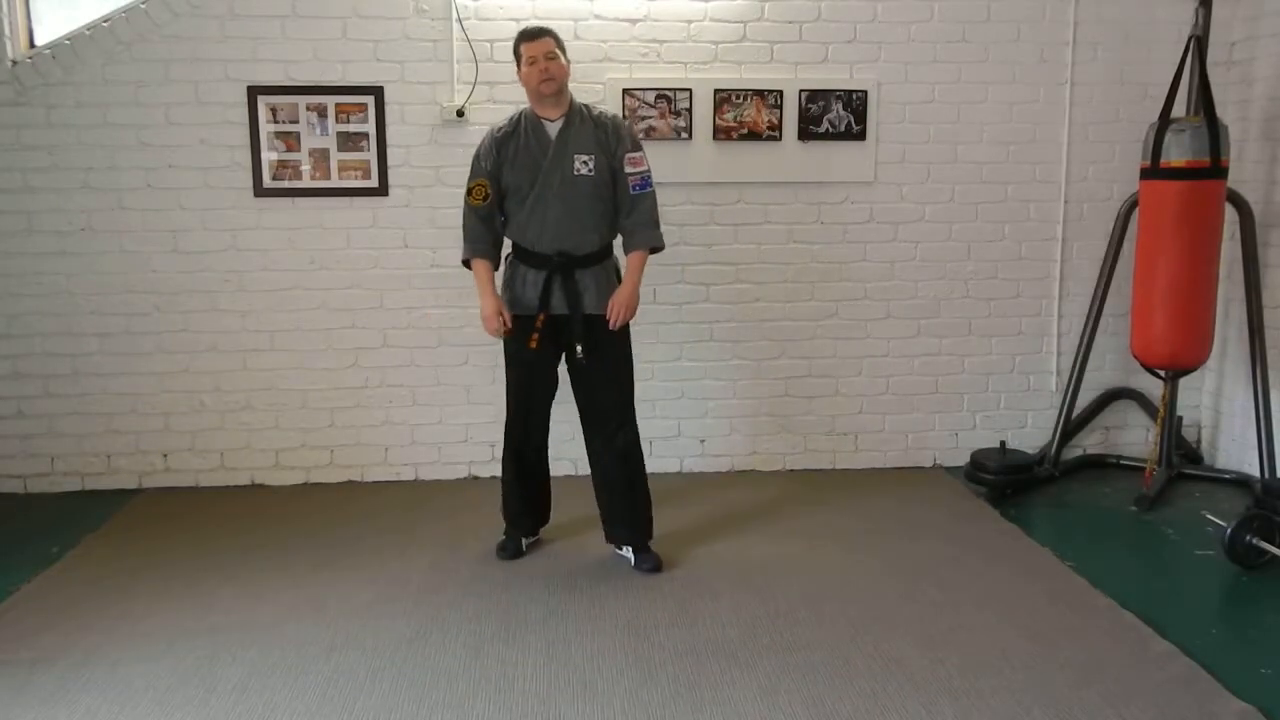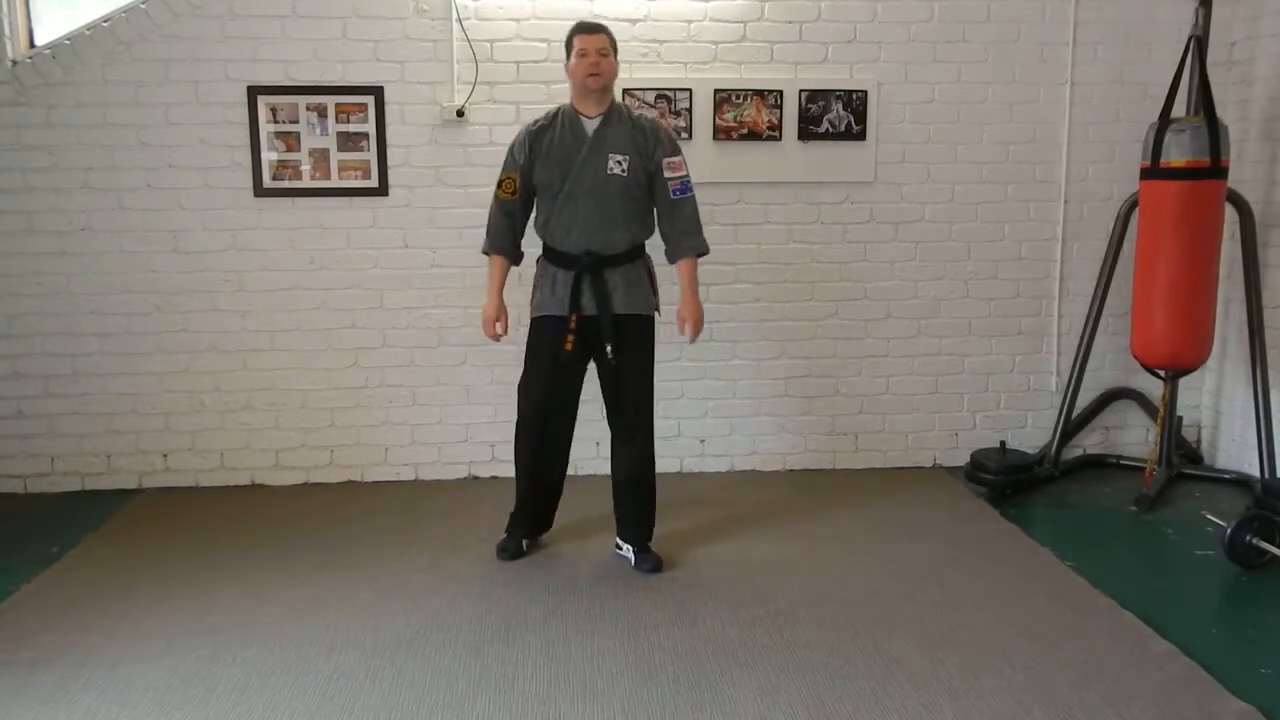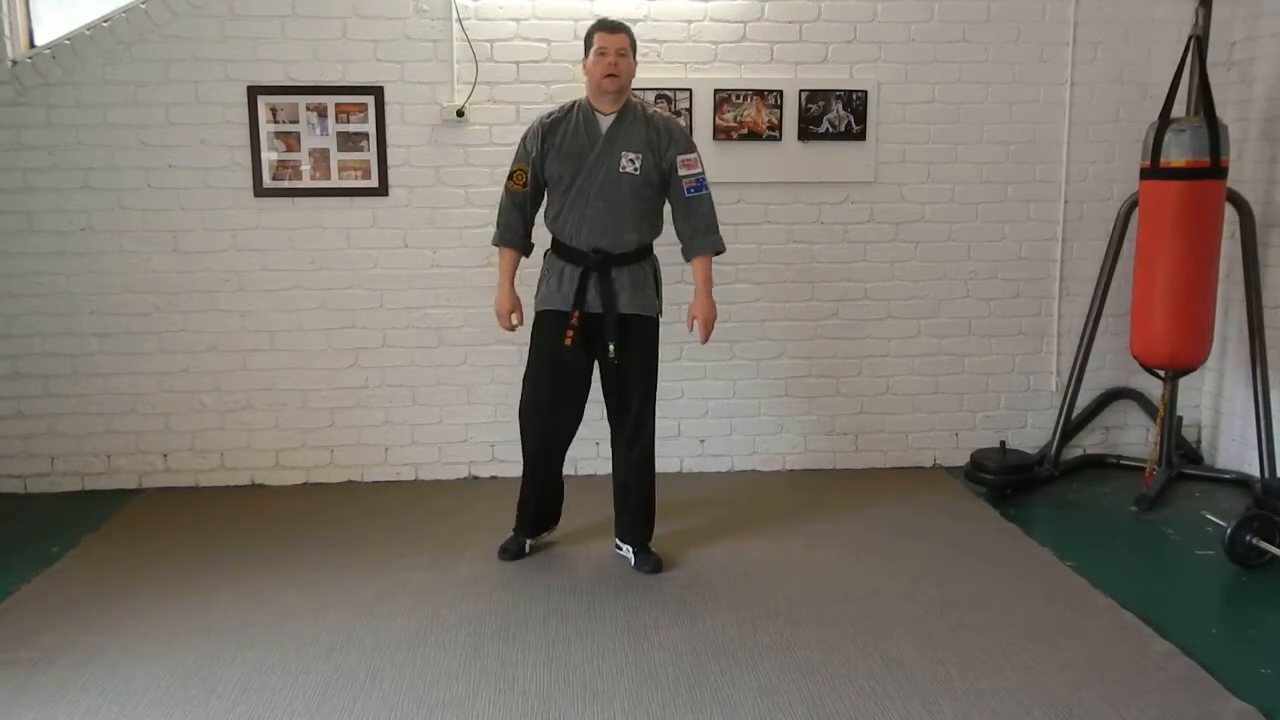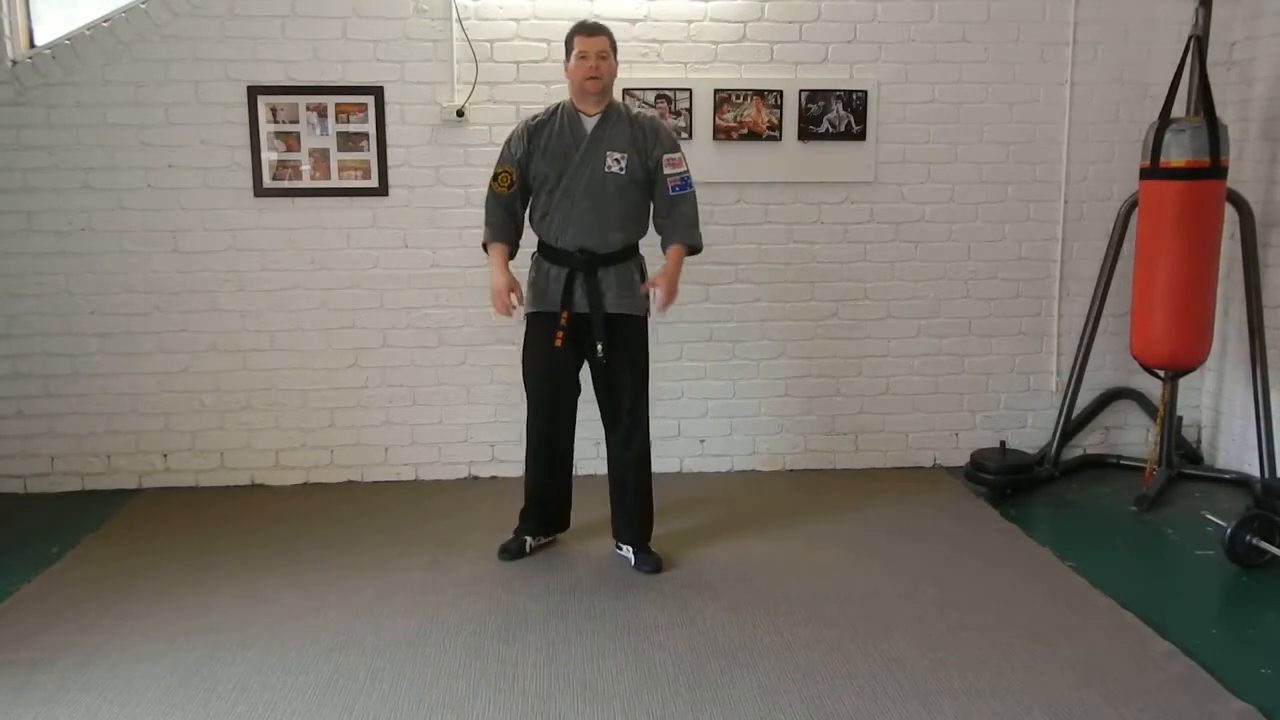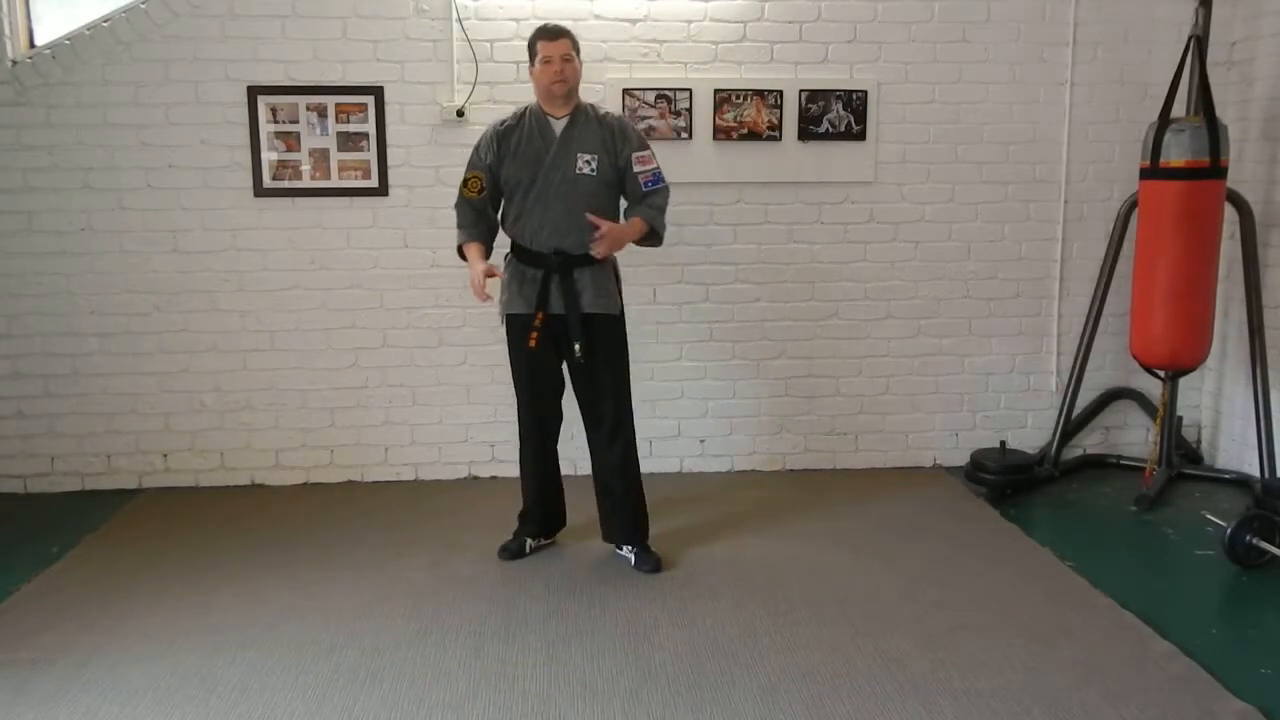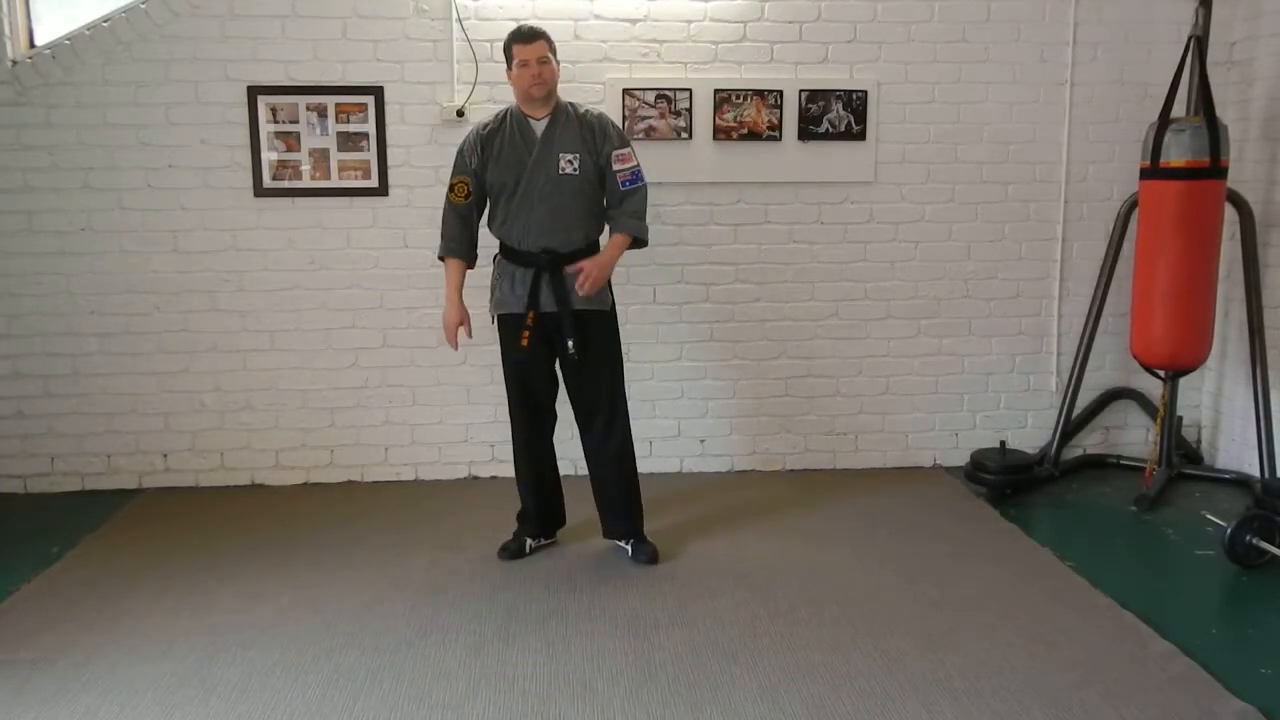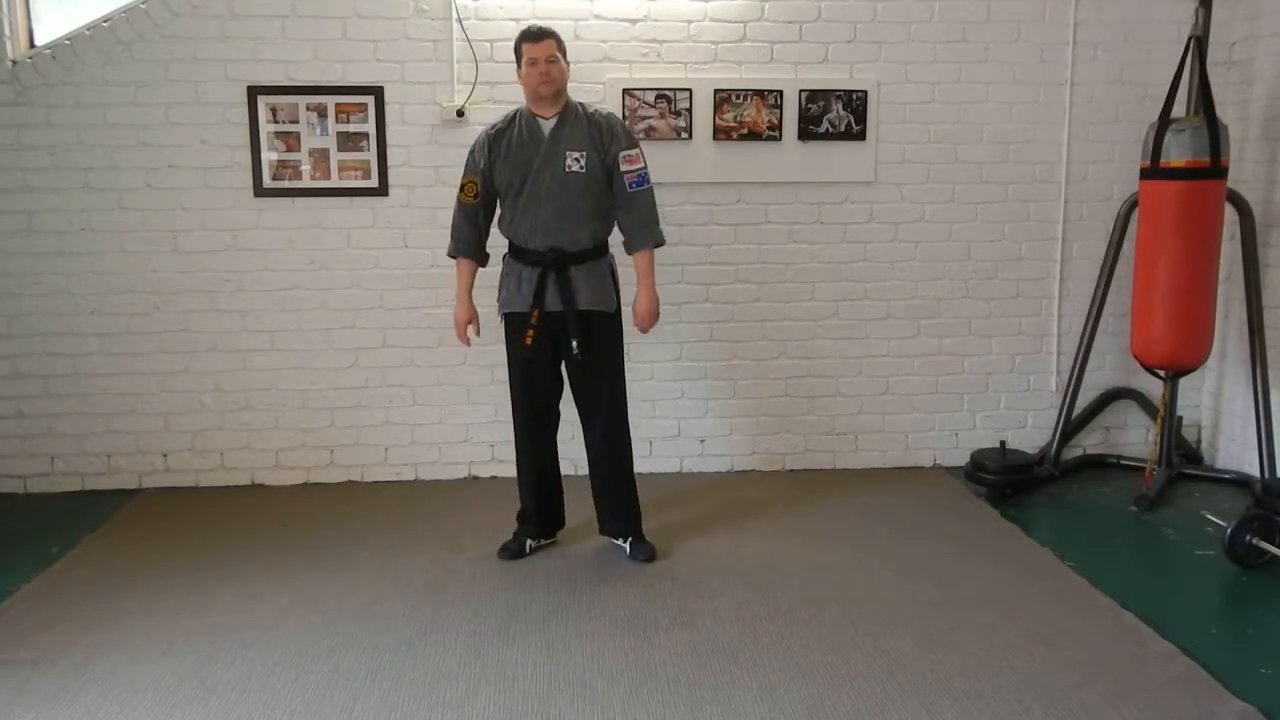
dt=0.3s
person 1, frame 1
left shoulder: (611, 132)
right shoulder: (499, 143)
left elbow: (639, 213)
right elbow: (481, 224)
left wrist: (630, 284)
right wrist: (488, 293)
left hip: (597, 287)
right hip: (528, 290)
left knee: (611, 416)
right knee: (525, 417)
left ankle: (630, 534)
right ankle: (523, 524)
person 1, frame 2
left shoulder: (649, 135)
right shoulder: (535, 137)
left elbow: (678, 216)
right elbow: (506, 219)
left wrist: (689, 293)
right wrist: (493, 295)
left hip: (626, 289)
right hip: (558, 290)
left knee: (631, 420)
right knee: (540, 414)
left ankle: (633, 536)
right ankle: (527, 524)
person 1, frame 3
left shoulder: (664, 133)
right shoulder: (548, 130)
left elbow: (694, 214)
right elbow: (516, 210)
left wrist: (703, 291)
right wrist: (505, 285)
left hip: (631, 289)
right hip: (563, 286)
left knee: (633, 420)
right knee: (543, 411)
left ankle: (633, 536)
right ankle: (532, 523)
person 1, frame 4
left shoulder: (647, 132)
right shoulder: (532, 132)
left elbow: (678, 206)
right elbow: (501, 205)
left wrist: (672, 267)
right wrist: (500, 267)
left hip: (620, 289)
right hip: (551, 289)
left knee: (627, 418)
right knee: (547, 415)
left ankle: (632, 536)
right ankle: (539, 525)
person 1, frame 5
left shoulder: (615, 131)
right shoulder: (501, 137)
left elbow: (652, 197)
right elbow: (472, 208)
left wrist: (625, 231)
right wrist: (477, 258)
left hip: (594, 288)
right hip: (528, 289)
left knee: (609, 415)
right knee: (536, 415)
left ankle: (628, 534)
right ankle: (538, 525)
person 1, frame 6
left shoulder: (596, 129)
right shoulder: (483, 141)
left elbow: (629, 202)
right elbow: (459, 220)
left wrist: (607, 259)
right wrist: (453, 298)
left hip: (584, 286)
right hip: (518, 288)
left knee: (603, 410)
right knee: (529, 414)
left ankle: (626, 527)
right ankle: (537, 524)
person 1, frame 7
left shoulder: (605, 130)
right shoulder: (494, 141)
left elbow: (637, 210)
right elbow: (471, 220)
left wrist: (645, 287)
right wrist: (463, 296)
left hip: (590, 285)
right hip: (525, 288)
left knee: (604, 411)
right knee: (532, 413)
left ankle: (623, 525)
right ankle: (538, 524)
